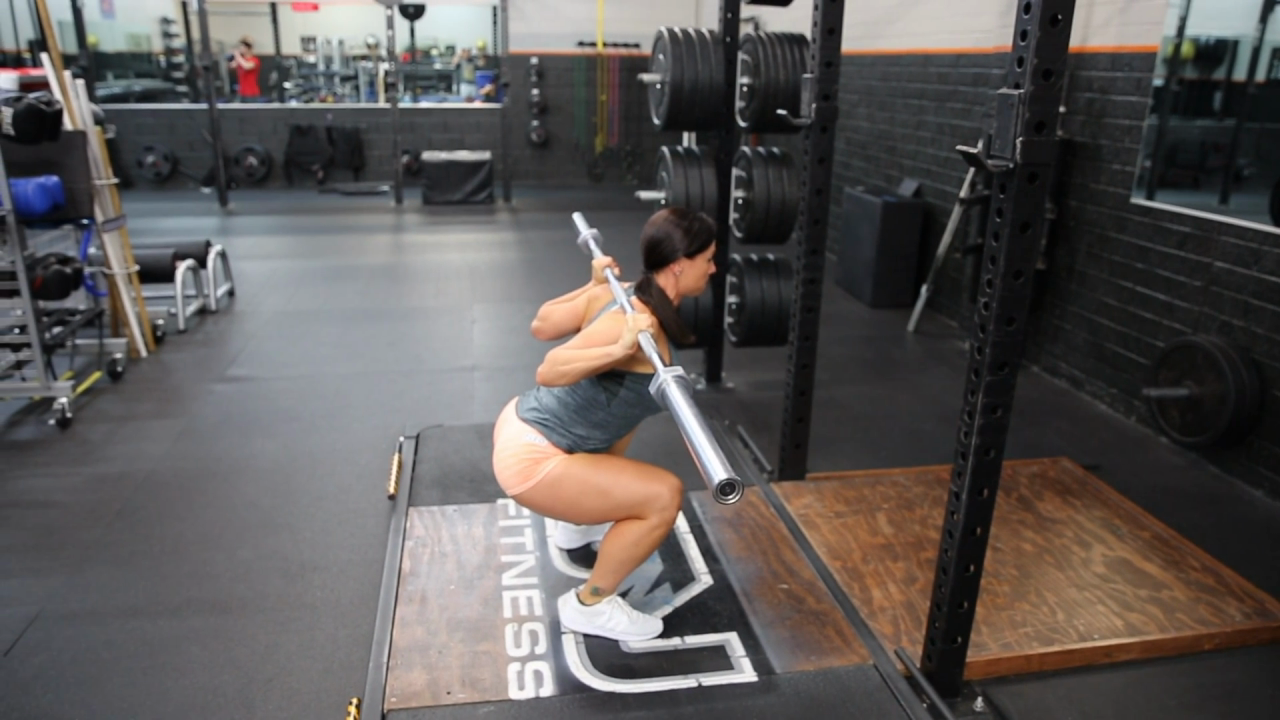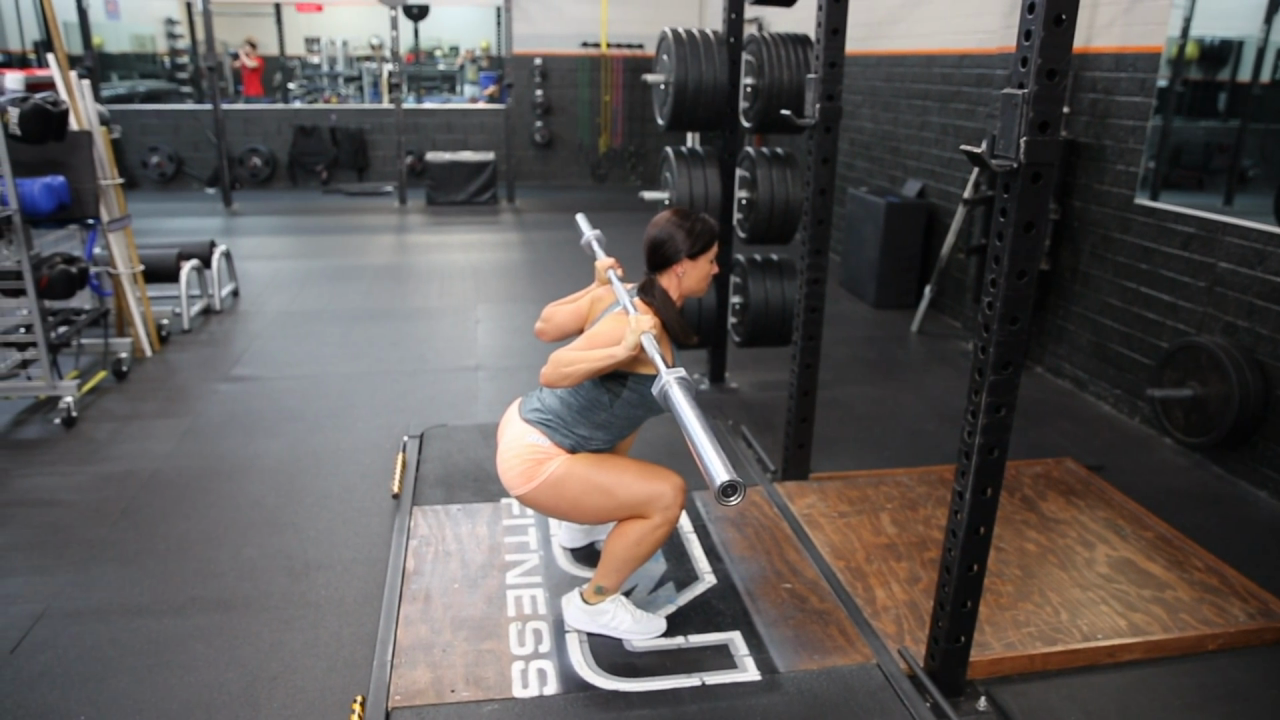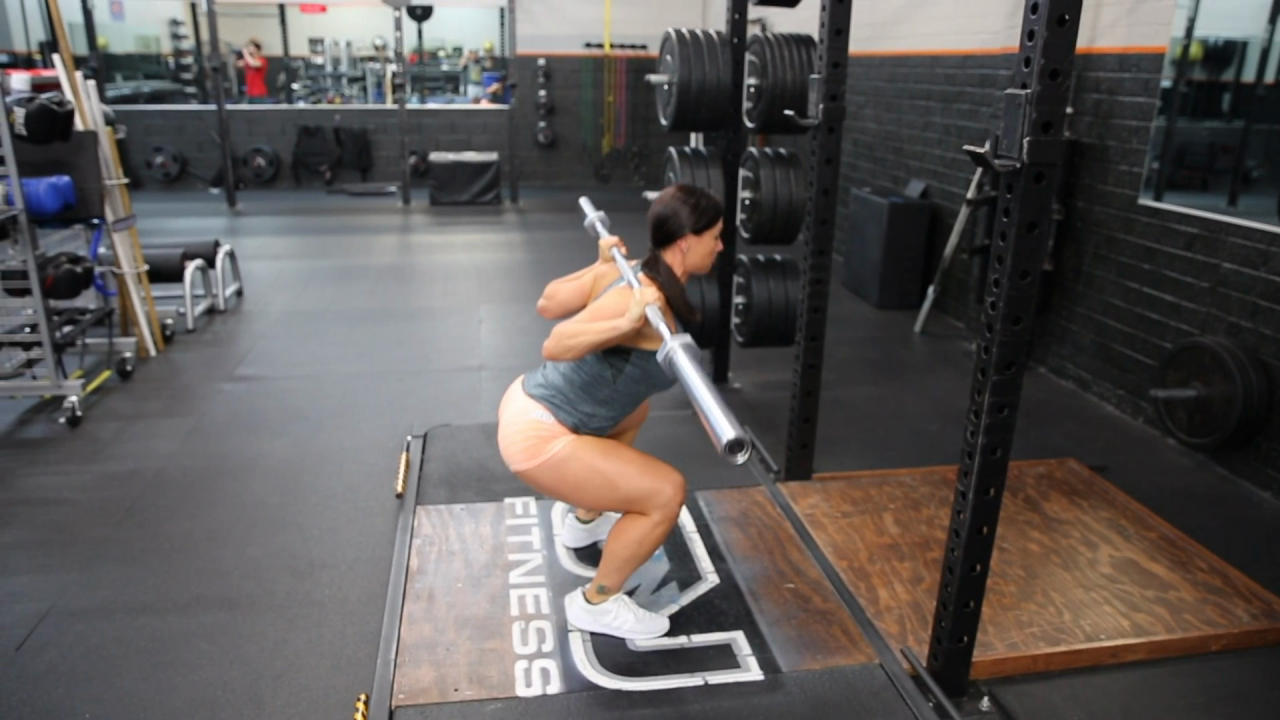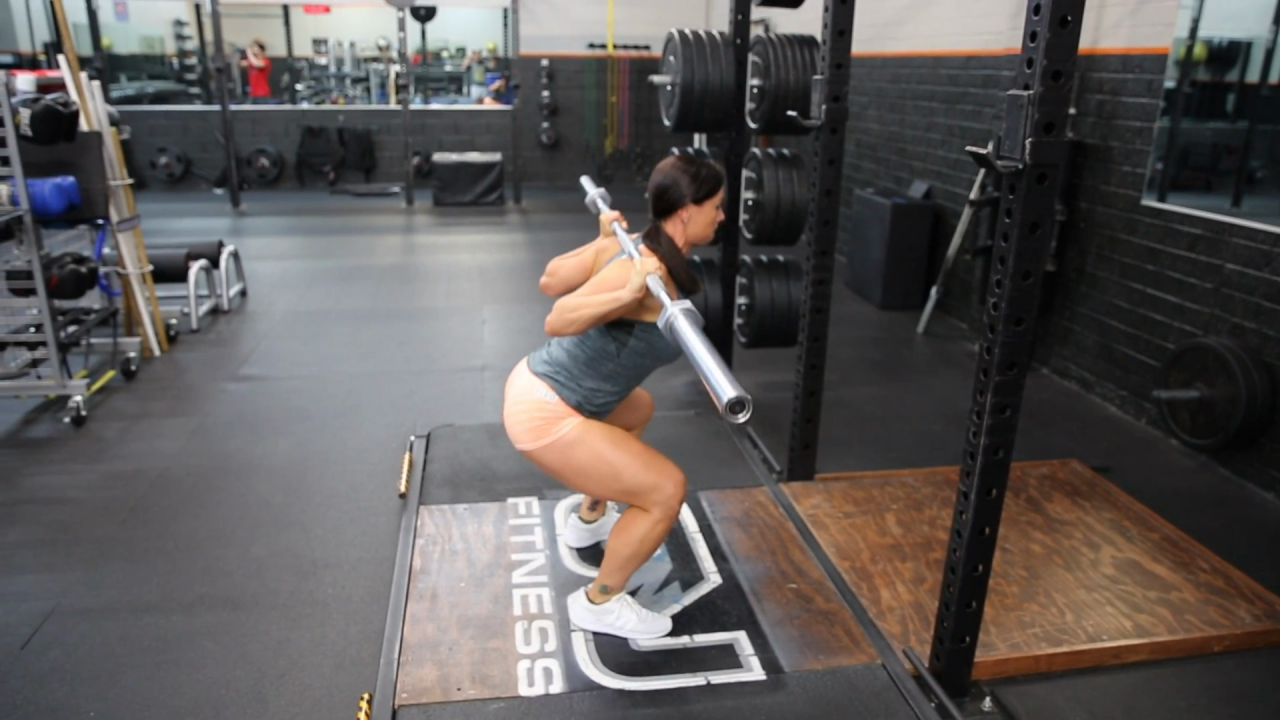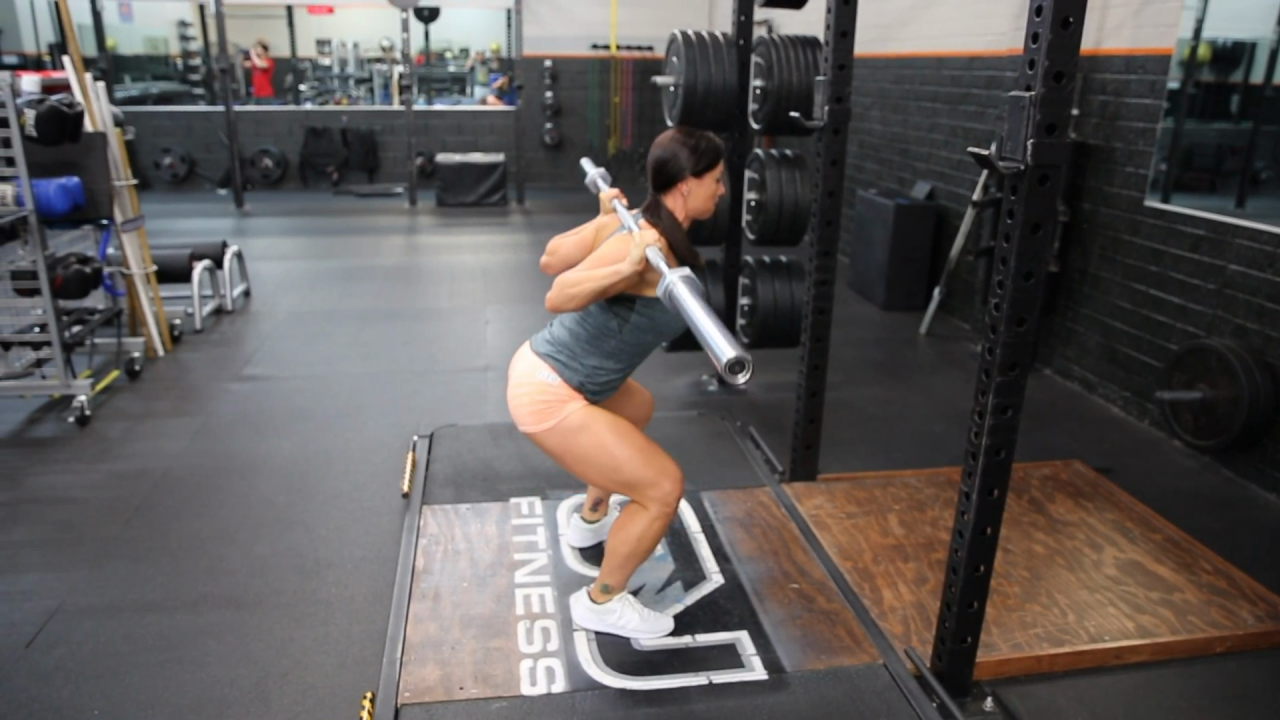
dt=0.3s
person 1, frame 1
left shoulder: (616, 294)
right shoulder: (636, 322)
left elbow: (541, 324)
right elbow: (549, 370)
left wrist: (594, 283)
right wrist: (621, 350)
left hip: (524, 426)
right hip: (532, 459)
left knee: (623, 412)
right knee: (664, 496)
left ankle: (579, 521)
right ankle: (590, 604)
person 1, frame 2
left shoulder: (620, 296)
right shoulder: (639, 324)
left elbow: (544, 326)
right elbow: (552, 373)
left wrist: (596, 286)
right wrist: (623, 352)
left hip: (528, 426)
right hip: (535, 459)
left knee: (625, 414)
right knee: (667, 495)
left ankle: (583, 521)
right ankle: (593, 603)
person 1, frame 3
left shoulder: (624, 272)
right shoulder: (642, 297)
left elbow: (548, 303)
right elbow: (554, 346)
left wrist: (601, 263)
right wrist: (626, 323)
left hip: (531, 406)
right hip: (538, 437)
left knee: (633, 408)
right knee: (665, 493)
left ankle: (587, 518)
right ankle: (597, 603)
person 1, frame 4
left shoulder: (628, 247)
right shoulder: (646, 270)
left elbow: (550, 280)
right elbow: (557, 321)
left wrist: (603, 238)
right wrist: (628, 295)
left hip: (540, 387)
right hip: (544, 414)
left knee: (638, 409)
right knee: (666, 489)
left ankle: (590, 519)
right ankle: (599, 603)
person 1, frame 5
left shoulder: (627, 222)
right shoulder: (644, 243)
left elbow: (550, 258)
right elbow: (558, 298)
left wrist: (603, 216)
right wrist: (628, 267)
left hip: (546, 369)
right hip: (548, 395)
left knee: (638, 409)
right knee: (663, 487)
left ankle: (593, 518)
right ankle: (601, 603)
